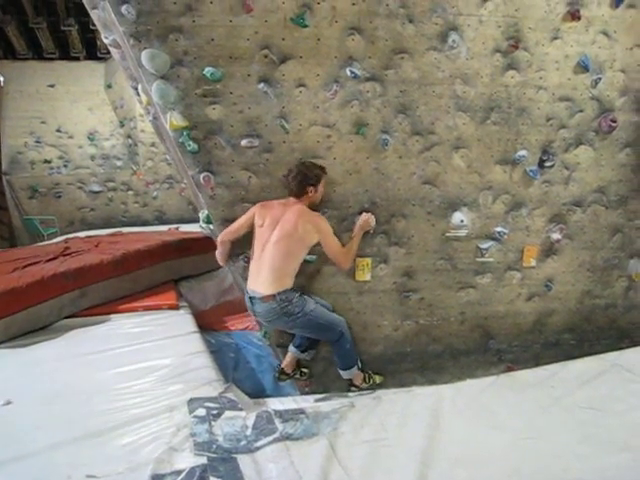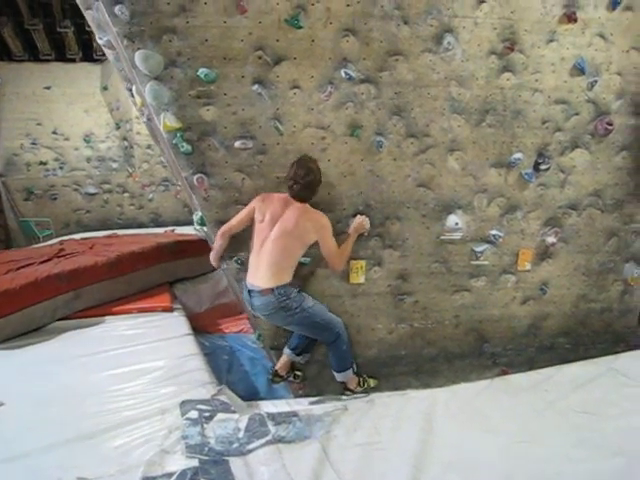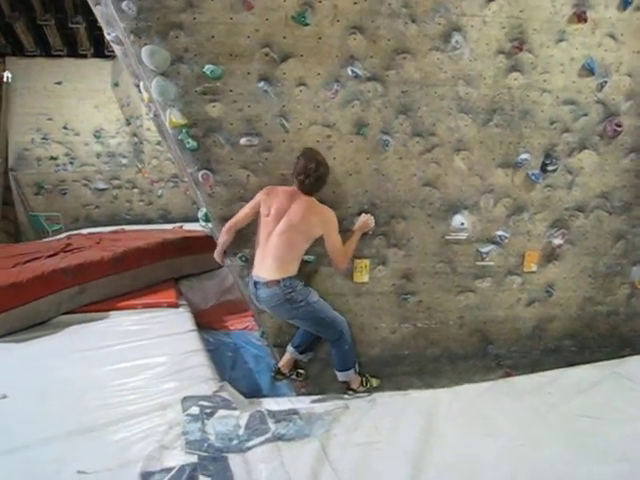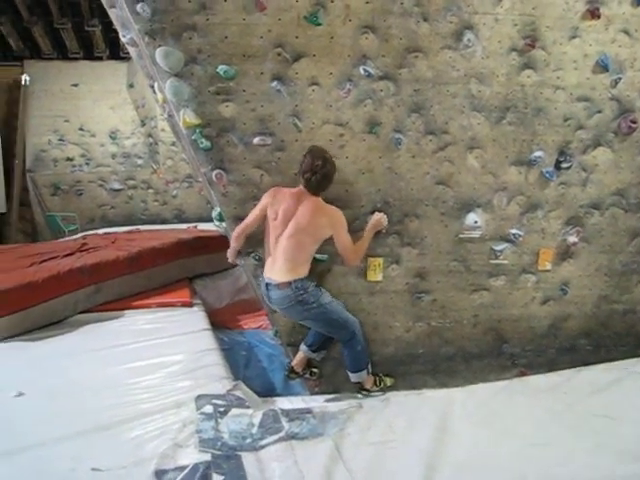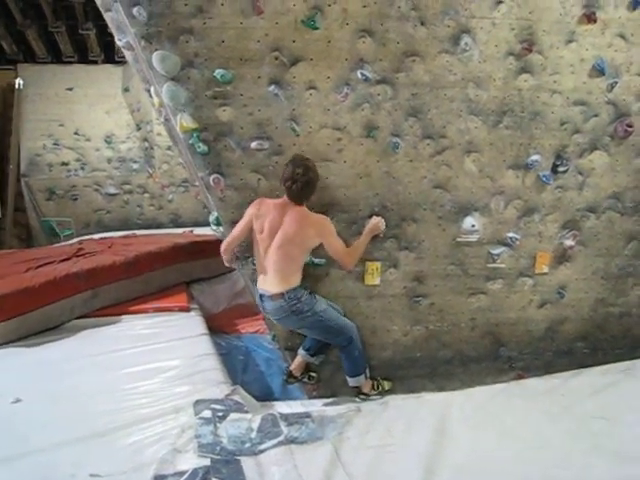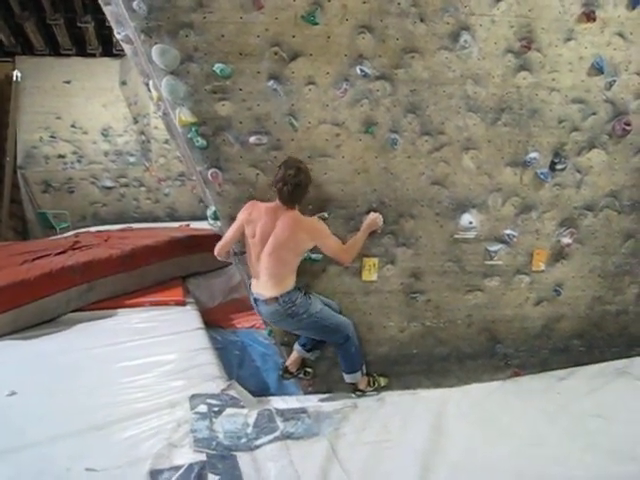
dt=0.4s
person 1, frame 1
left shoulder: (263, 208)
right shoulder: (315, 222)
left elbow: (224, 238)
right elbow: (344, 262)
left wrist: (222, 258)
right wrist: (359, 231)
left hip: (253, 300)
right hip: (276, 304)
left knee: (322, 312)
right knee: (338, 328)
left ankle: (288, 365)
right ankle: (357, 378)
person 1, frame 2
left shoulder: (264, 201)
right shoulder: (317, 220)
left elbow: (224, 232)
right elbow: (337, 264)
left wrist: (215, 256)
right wrist: (354, 233)
left hip: (251, 295)
right hip: (275, 298)
left knee: (317, 316)
right knee: (335, 330)
left ankle: (283, 367)
right ankle: (351, 382)
person 1, frame 3
left shoulder: (269, 193)
right shoulder: (323, 215)
left elbow: (230, 228)
right elbow: (340, 262)
left wrist: (219, 251)
right wrist: (359, 231)
left hip: (257, 288)
right hip: (281, 291)
left knee: (319, 315)
right knee: (338, 328)
left ankle: (285, 365)
right ankle: (354, 381)
person 1, frame 4
left shoulder: (274, 195)
right shoulder: (331, 215)
left elbow: (238, 234)
right elbow: (352, 259)
left wrist: (232, 253)
right wrist: (372, 229)
left hip: (268, 289)
right hip: (293, 292)
left knee: (333, 313)
right knee: (350, 328)
left ankle: (299, 363)
right ankle: (366, 381)
person 1, frame 5
left shoulder: (259, 207)
right shoulder: (317, 224)
left elbow: (226, 247)
right elbow: (348, 261)
left wrist: (229, 260)
right wrist: (369, 233)
left hip: (264, 298)
right hip: (287, 302)
left knee: (333, 317)
right knee: (347, 333)
left ankle: (297, 367)
right ankle: (364, 385)
person 1, frame 6
left shoulder: (251, 210)
right shoulder: (310, 227)
left elbow: (220, 251)
right elbow: (345, 257)
left wrist: (227, 256)
right wrist: (366, 228)
left hip: (258, 301)
right hip: (282, 306)
left knee: (331, 311)
right knee: (344, 331)
left ankle: (293, 363)
right ankle: (361, 382)
